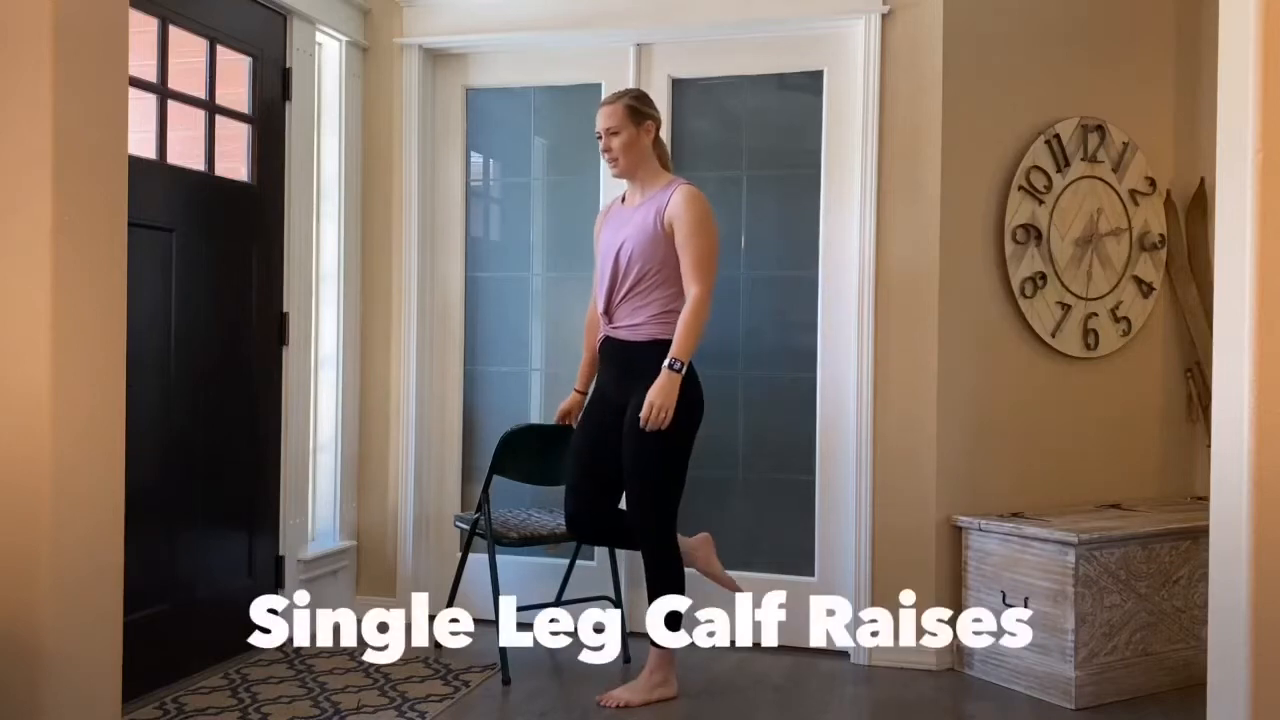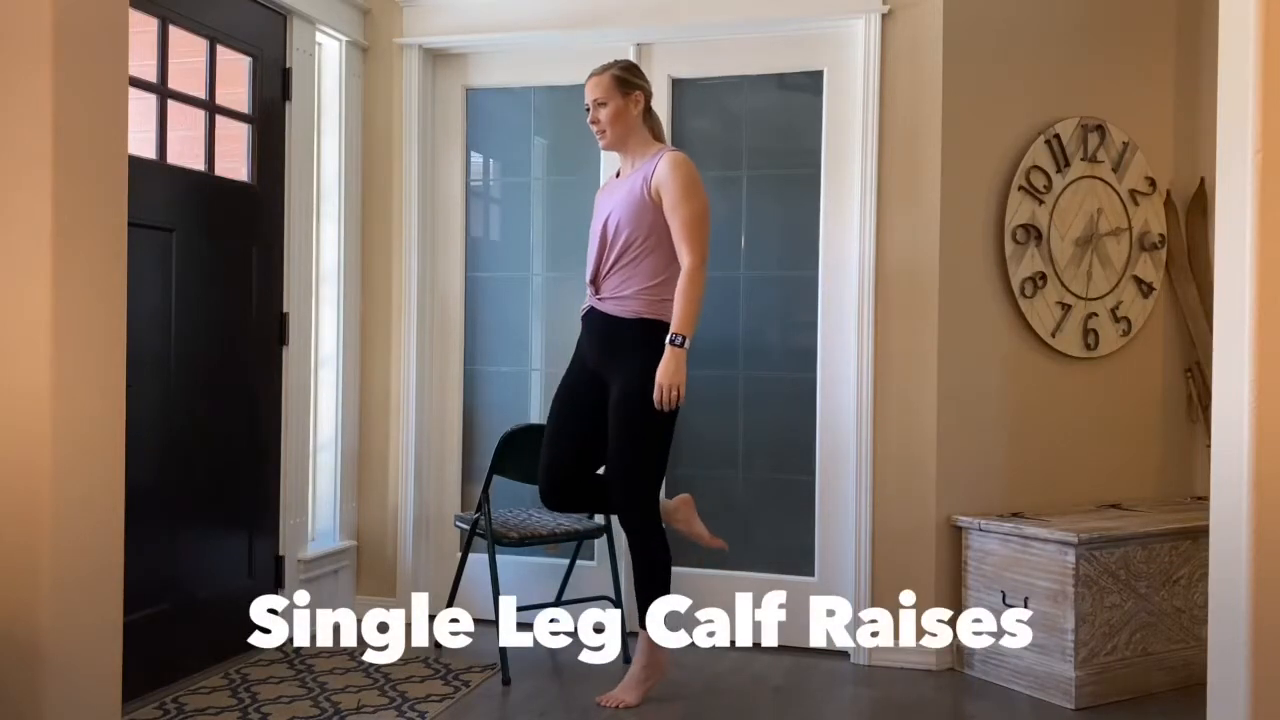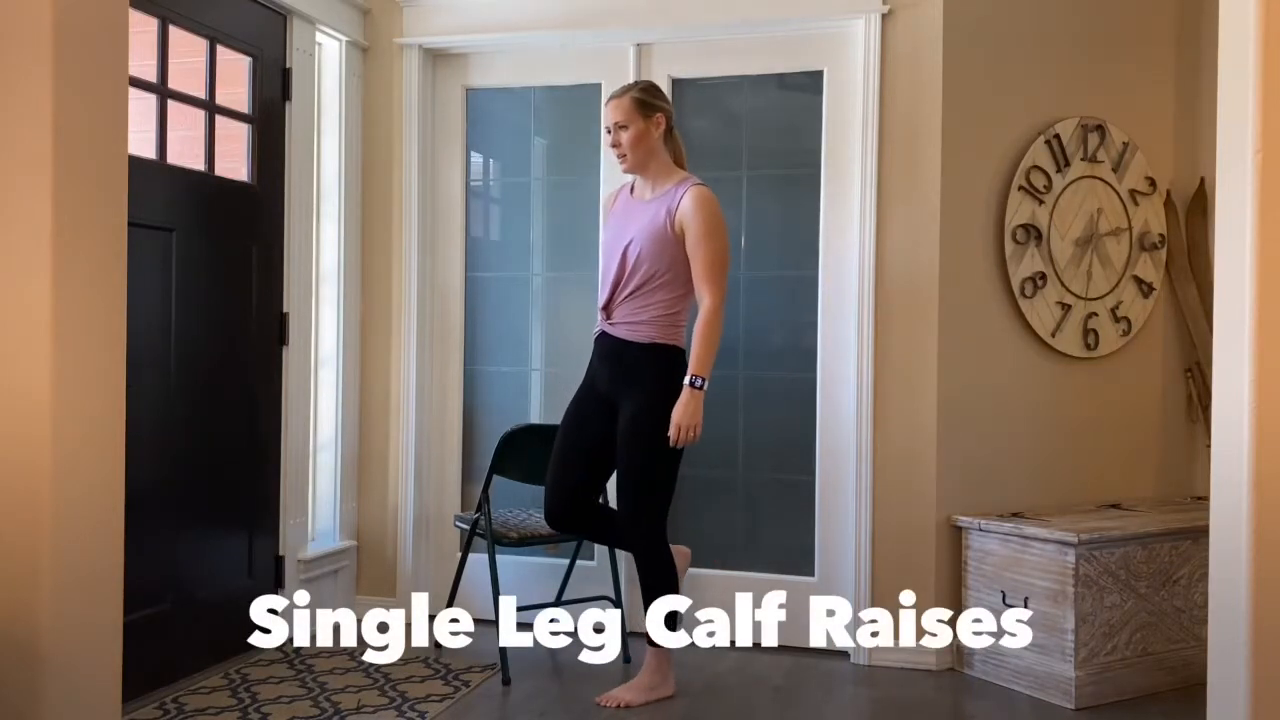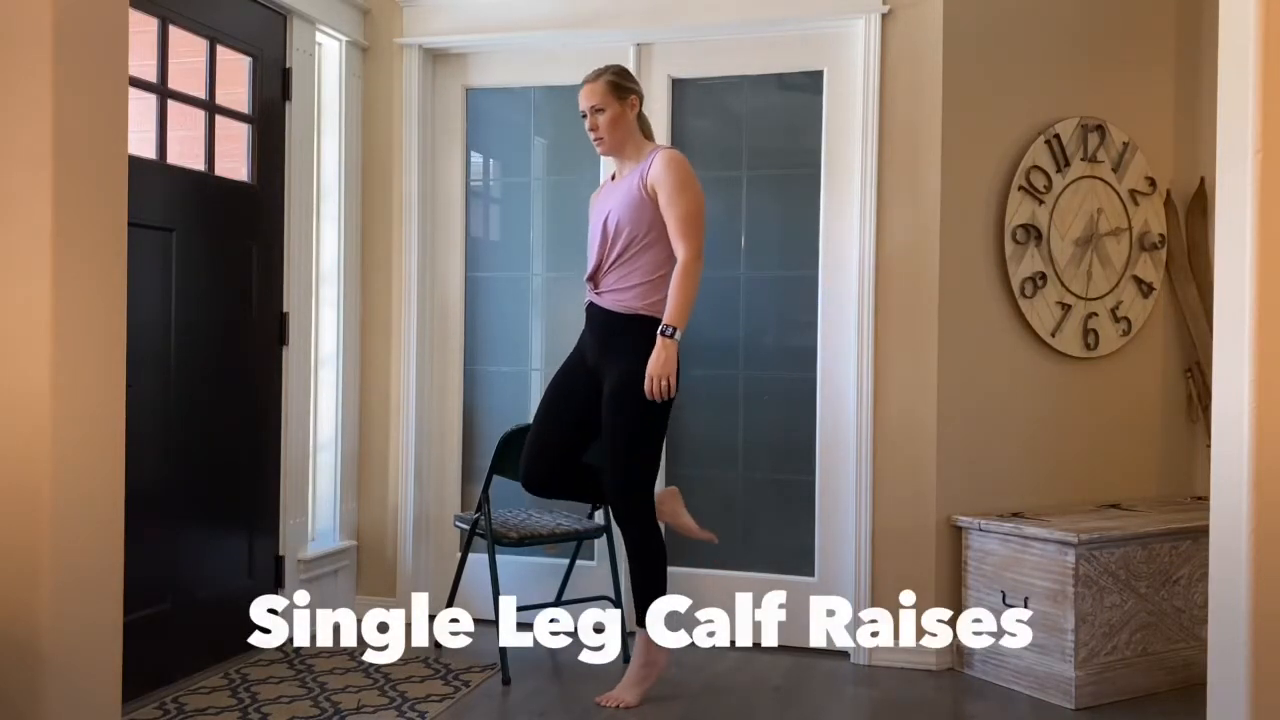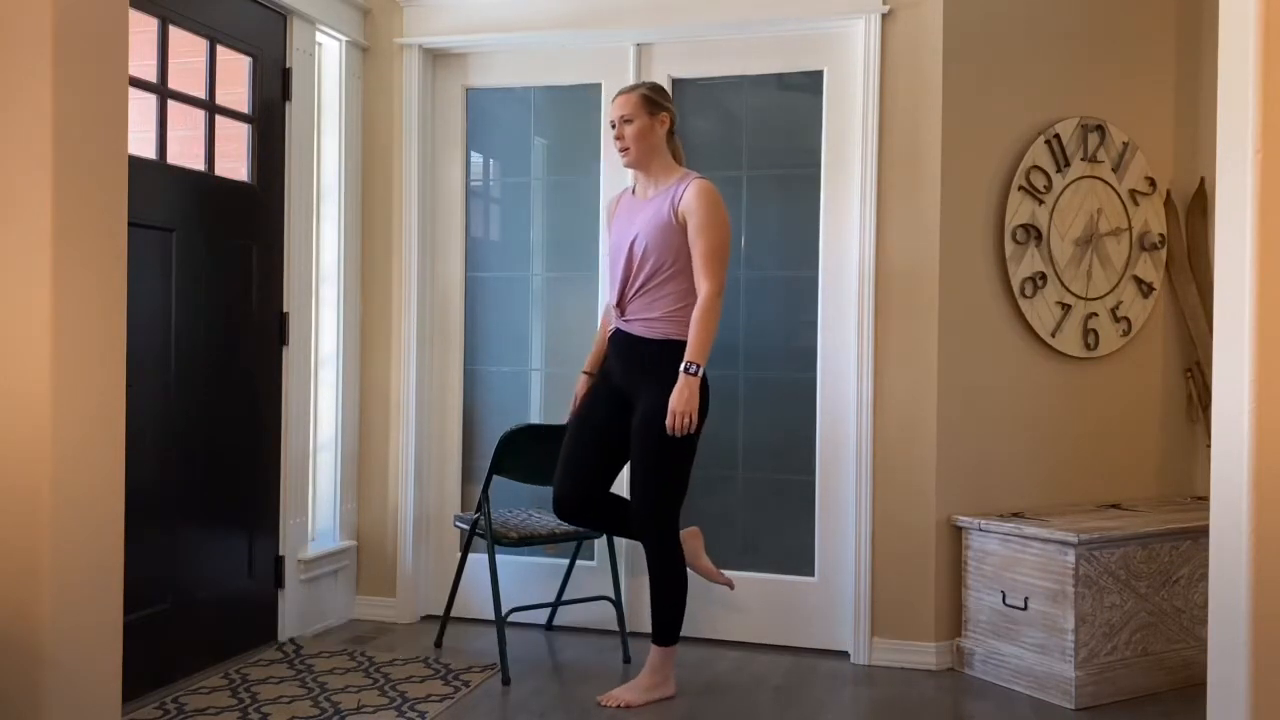
dt=1s
person 1, frame 1
left shoulder: (682, 201)
right shoulder: (609, 215)
left elbow: (698, 296)
left wrist: (672, 375)
right wrist: (581, 387)
left hip: (658, 372)
right hip: (615, 375)
left knee: (648, 522)
right knee: (583, 513)
left ankle: (660, 673)
right ankle: (689, 549)
person 1, frame 2
left shoulder: (670, 169)
right shoulder: (609, 185)
left elbow: (692, 265)
left wrist: (676, 348)
left hip: (641, 344)
right hip: (593, 343)
left knee: (632, 502)
right knee: (559, 484)
left ankle: (650, 654)
right ankle: (671, 510)
person 1, frame 3
left shoulder: (693, 202)
right shoulder: (615, 201)
left elbow: (710, 305)
left wrist: (694, 390)
left hip: (654, 372)
right hip: (603, 364)
left knee: (639, 520)
right knee: (563, 506)
left ankle: (658, 671)
right ankle: (665, 558)
person 1, frame 4
left shoulder: (665, 165)
right shoulder: (602, 191)
left elbow: (688, 257)
left wrist: (668, 340)
left hip: (638, 342)
right hip: (594, 339)
left knee: (624, 499)
right knee: (540, 469)
left ankle: (649, 651)
right ankle: (659, 504)
person 1, frame 5
left shoulder: (695, 195)
right shoulder: (618, 205)
left elbow: (709, 294)
left wrist: (690, 378)
right wrist: (589, 371)
left hip: (666, 368)
right hip: (619, 366)
left knee: (651, 520)
right knee: (572, 499)
left ankle: (660, 673)
right ankle: (680, 543)
